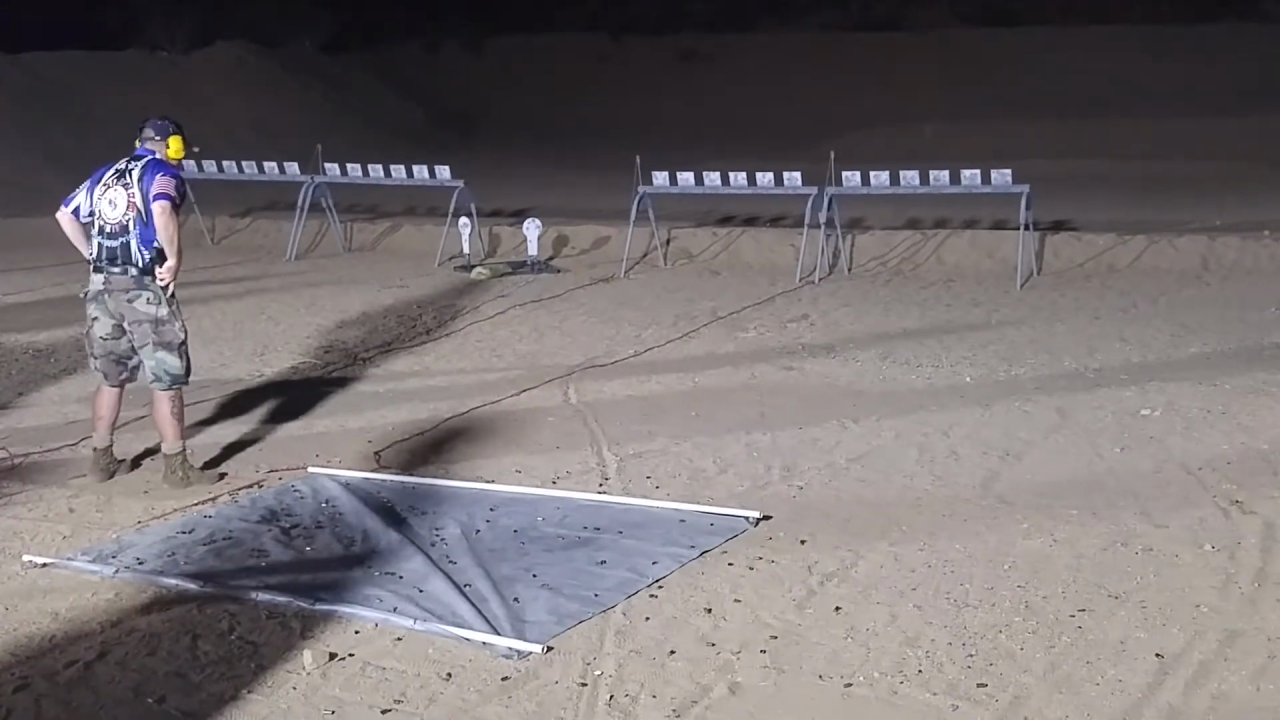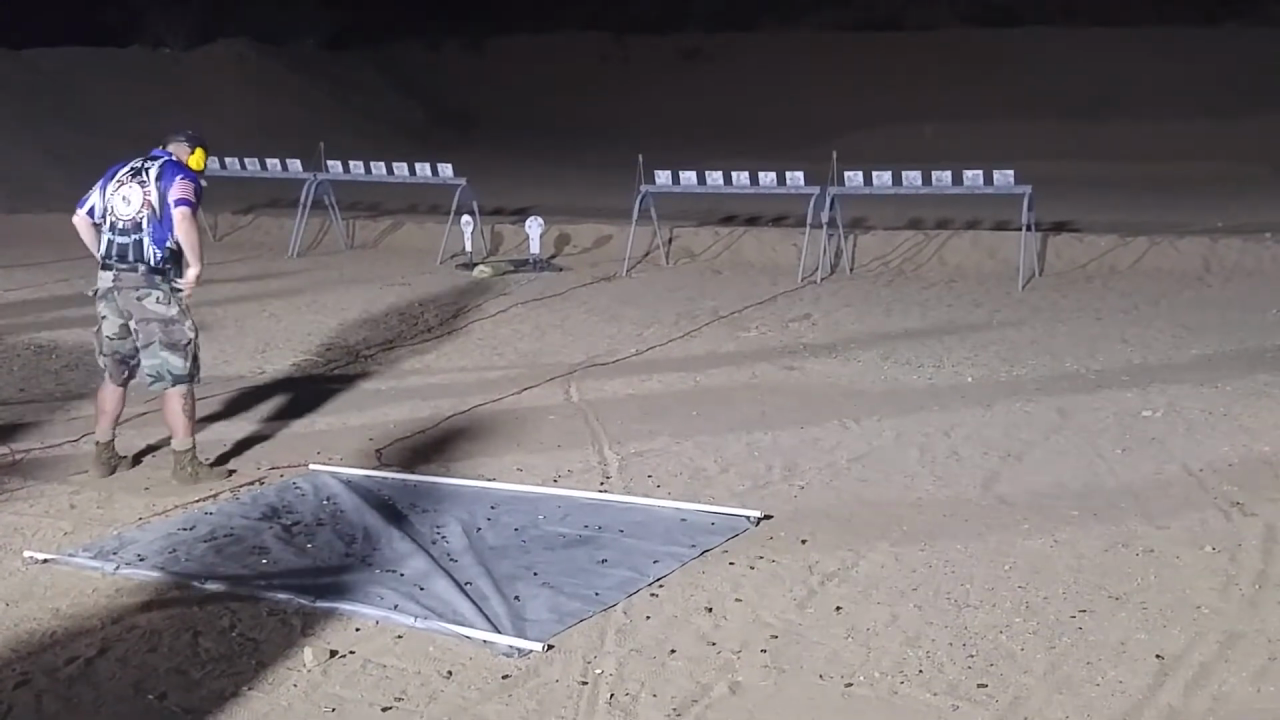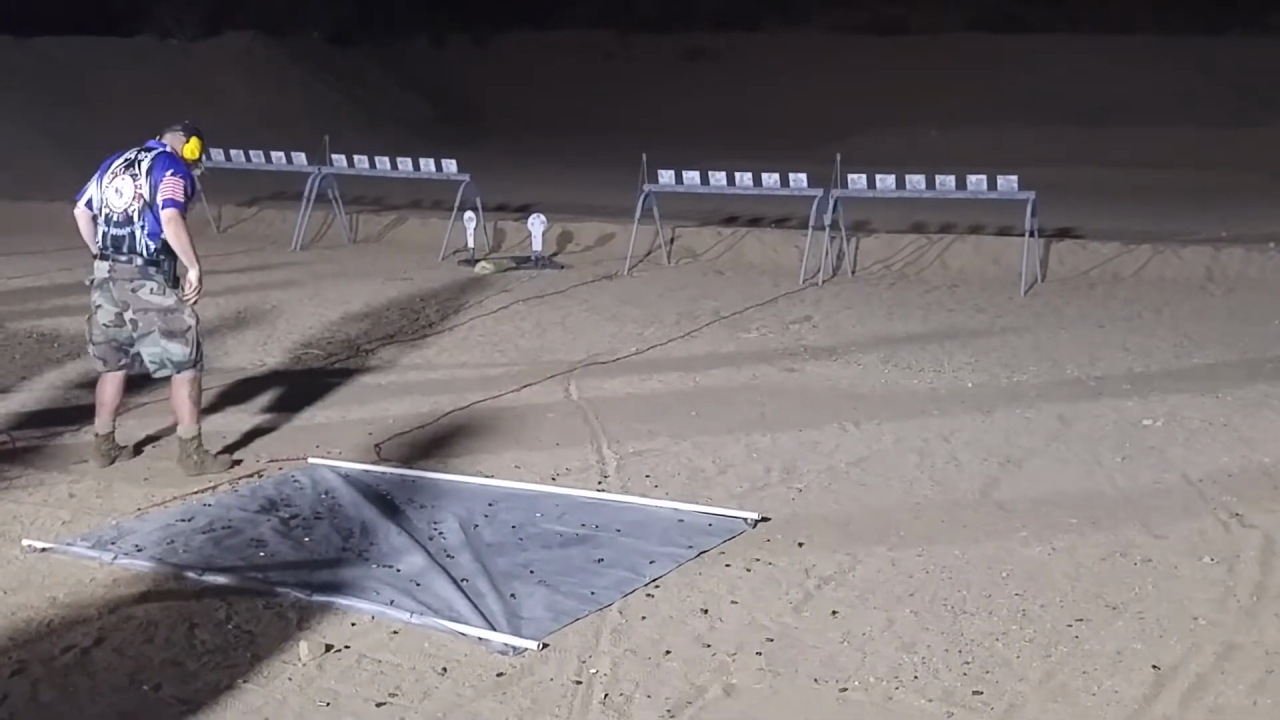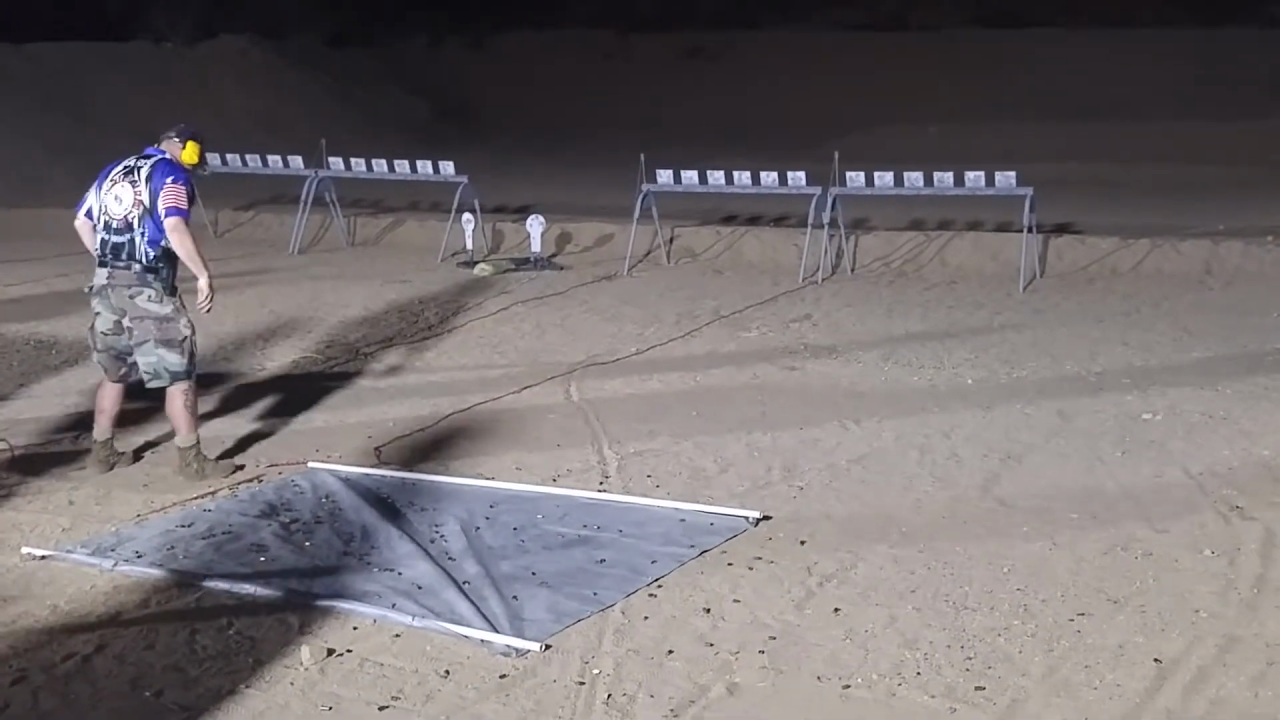
dt=0.5s
person 1, frame 1
left shoulder: (106, 174)
right shoulder: (164, 172)
left elbow: (65, 214)
right elbow: (162, 211)
left wrist: (92, 257)
right wrist: (173, 260)
left hip: (102, 285)
right hip: (144, 287)
left knee: (112, 377)
right knee: (166, 379)
left ankle: (101, 459)
right ankle: (176, 467)
person 1, frame 2
left shoulder: (118, 173)
right shoulder: (181, 175)
left elbow: (81, 217)
right elbow: (183, 217)
right wrist: (195, 267)
left hip: (110, 282)
right hip: (152, 285)
left knee: (115, 372)
right knee: (177, 375)
left ankle: (104, 455)
right ankle: (186, 463)
person 1, frame 3
left shoulder: (115, 163)
right shoulder: (174, 167)
left elbow: (81, 211)
right elbow: (170, 219)
right wrist: (194, 267)
left hip: (107, 274)
right hip: (149, 277)
left knee: (113, 363)
right knee: (184, 363)
left ankle: (104, 445)
right ankle: (192, 452)
person 1, frame 4
left shoulder: (114, 170)
right shoulder: (173, 174)
left elbow: (82, 222)
right elbow: (174, 228)
right wrist: (204, 275)
left hip: (106, 282)
right hip: (148, 286)
left knee: (115, 371)
right knee: (179, 373)
left ankle: (102, 452)
right ankle: (192, 460)
